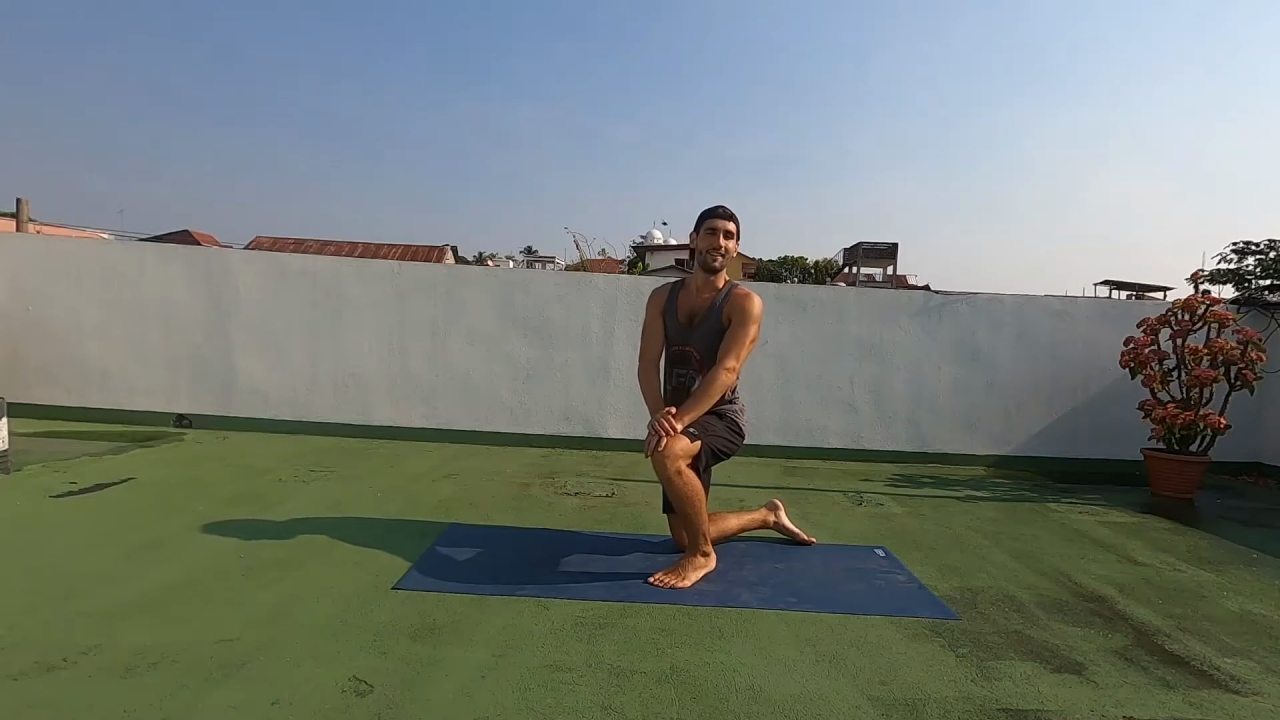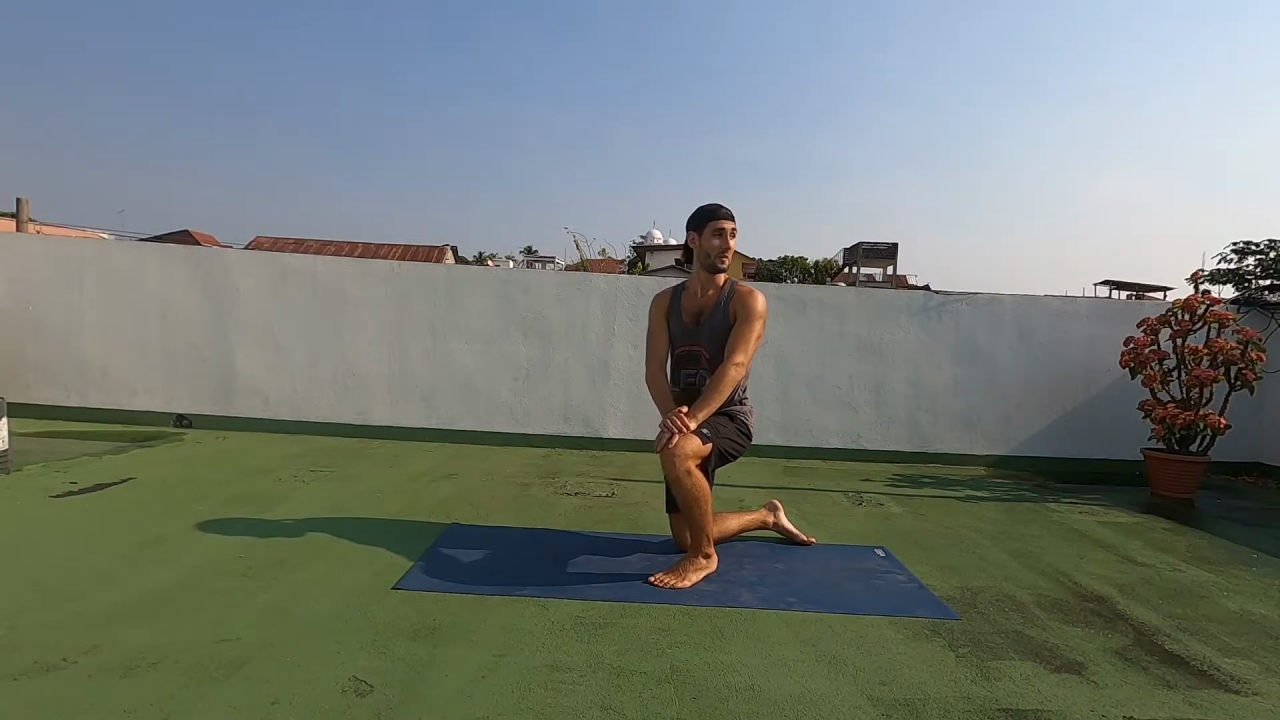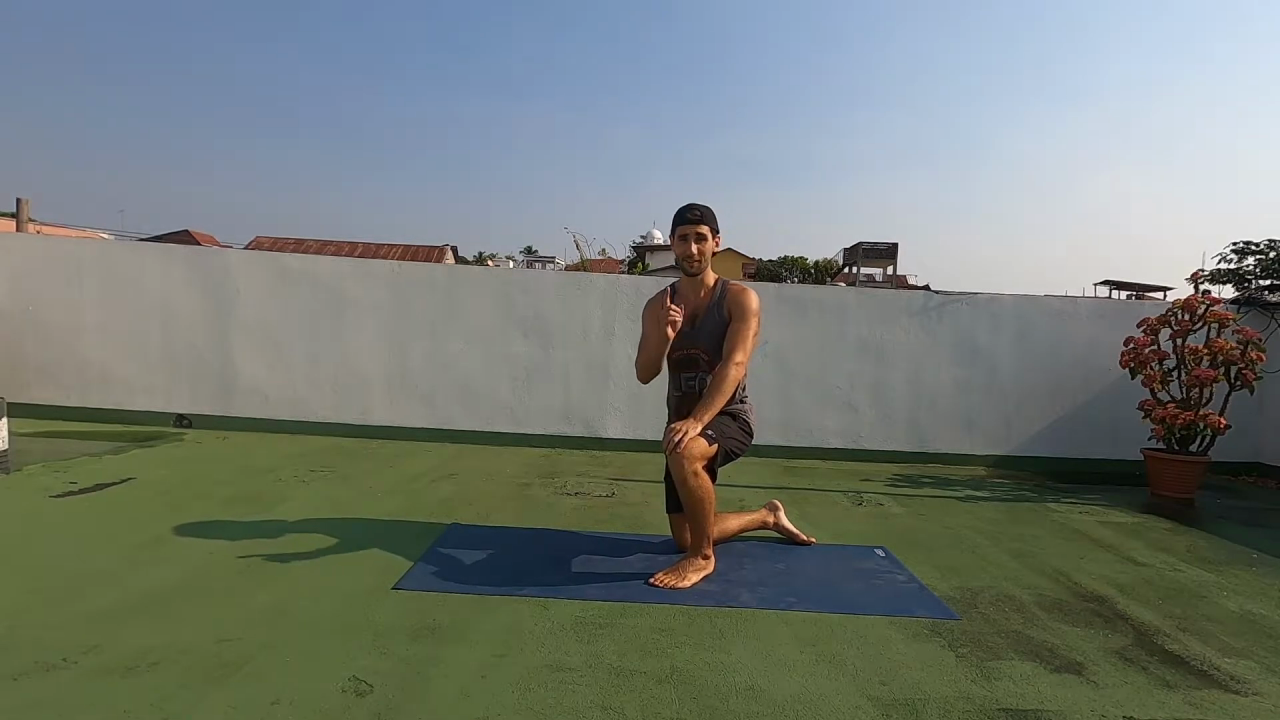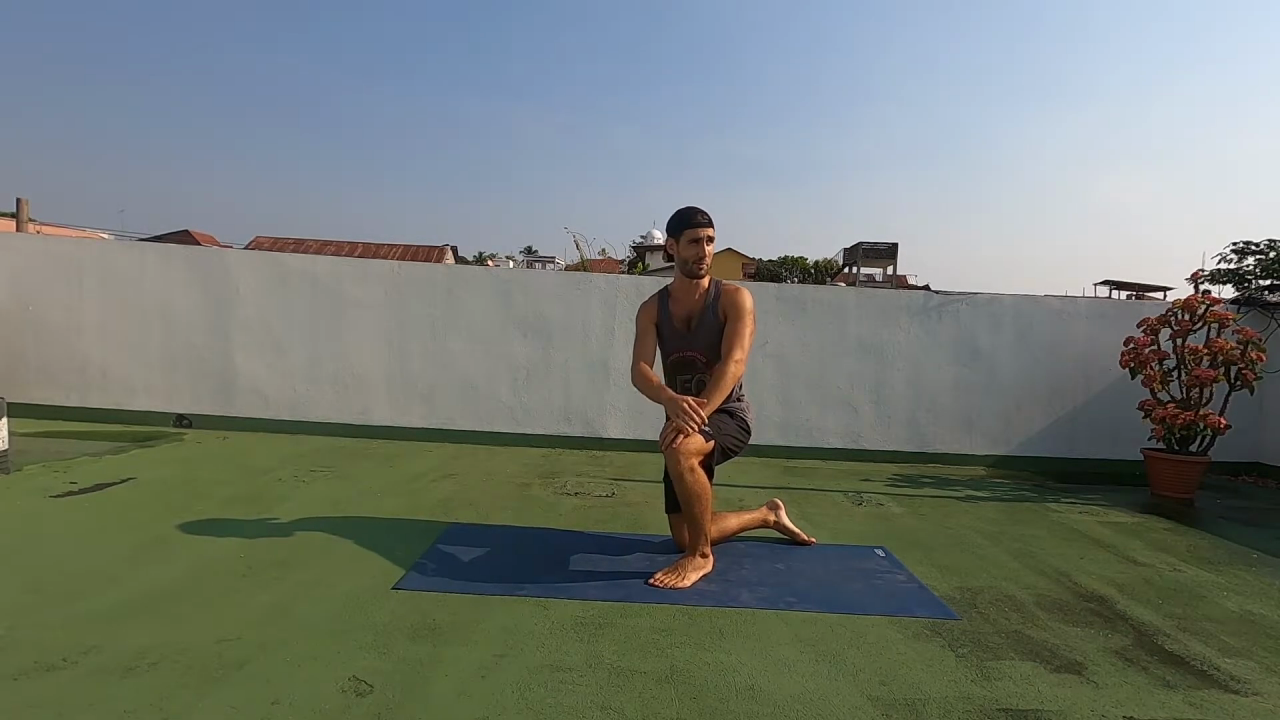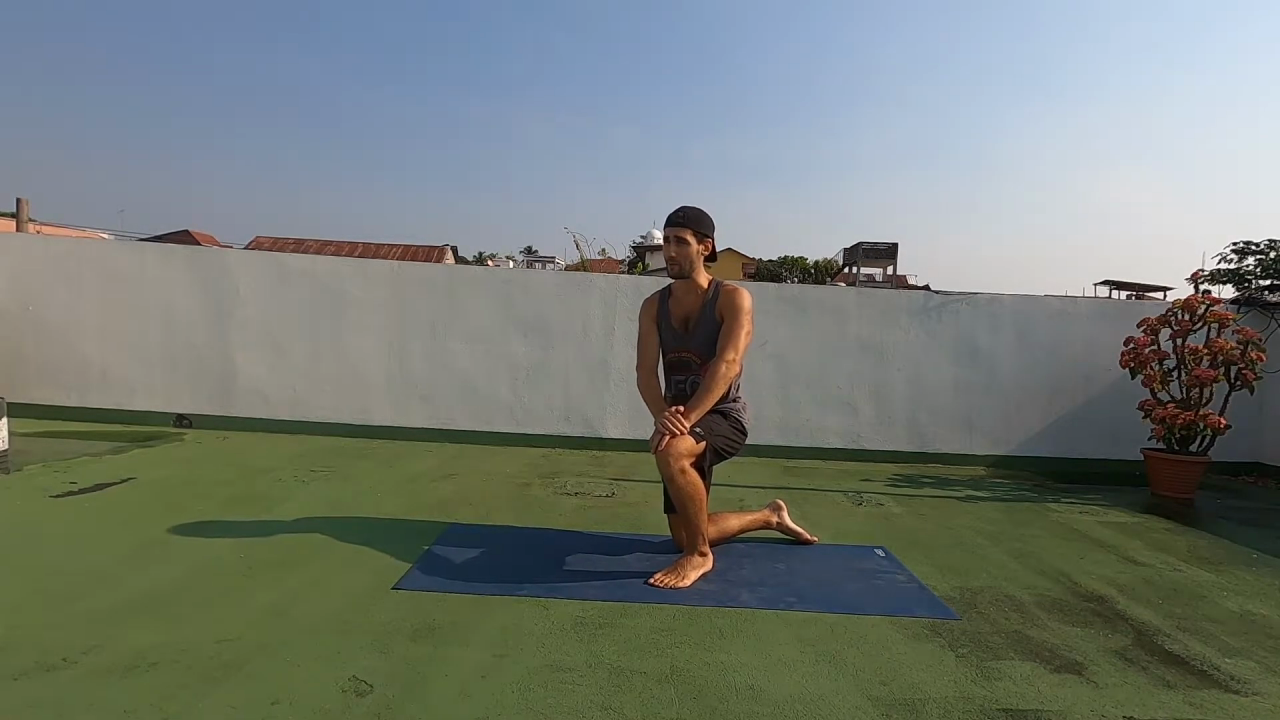
dt=1s
person 1, frame 1
left shoulder: (744, 302)
right shoulder: (662, 297)
left elbow: (726, 371)
right elbow: (648, 365)
left wrist: (679, 421)
right wrist: (658, 415)
left hip: (721, 418)
right hip: (682, 422)
left knee: (666, 453)
right knee: (684, 536)
left ankle: (702, 555)
right ankle: (768, 516)
person 1, frame 2
left shoulder: (748, 299)
right shoulder: (665, 302)
left elbow: (734, 367)
right elbow: (655, 369)
left wrist: (692, 419)
right wrist: (671, 414)
left hip: (728, 419)
right hip: (687, 422)
left knee: (675, 452)
right knee: (684, 536)
left ankle: (704, 556)
right ankle: (767, 516)
person 1, frame 3
left shoulder: (740, 298)
right shoulder: (657, 306)
left elbow: (734, 366)
right elbow: (643, 374)
left wrist: (696, 421)
right wrist: (663, 336)
left hip: (729, 418)
right hip: (683, 423)
left knee: (684, 453)
right knee: (684, 538)
left ankle: (702, 557)
right ankle: (768, 516)
person 1, frame 4
left shoulder: (734, 298)
right shoulder: (652, 309)
left elbow: (734, 363)
right elbow: (639, 371)
left wrist: (696, 412)
right wrist: (672, 400)
left hip: (728, 415)
right hip: (685, 421)
left knee: (680, 450)
right knee: (684, 536)
left ankle: (701, 557)
right ankle: (767, 515)
person 1, frame 5
left shoulder: (733, 298)
right shoulder: (653, 306)
left elbow: (727, 364)
right elbow: (646, 371)
left wrist: (686, 418)
right wrist: (662, 415)
left hip: (723, 416)
right hip: (683, 422)
left knee: (670, 451)
right knee: (685, 536)
left ankle: (700, 556)
right ankle: (770, 516)
